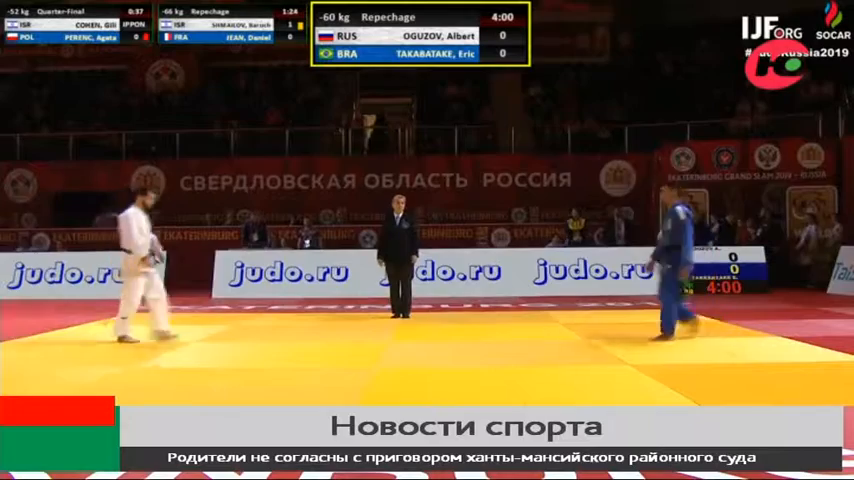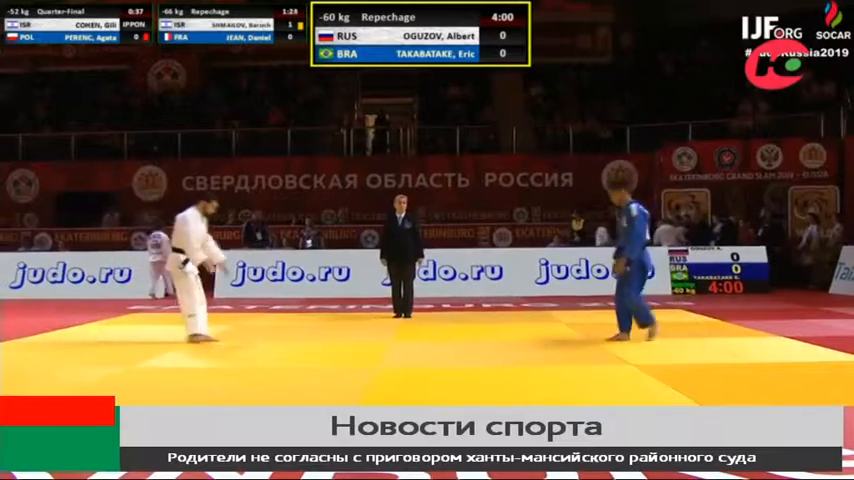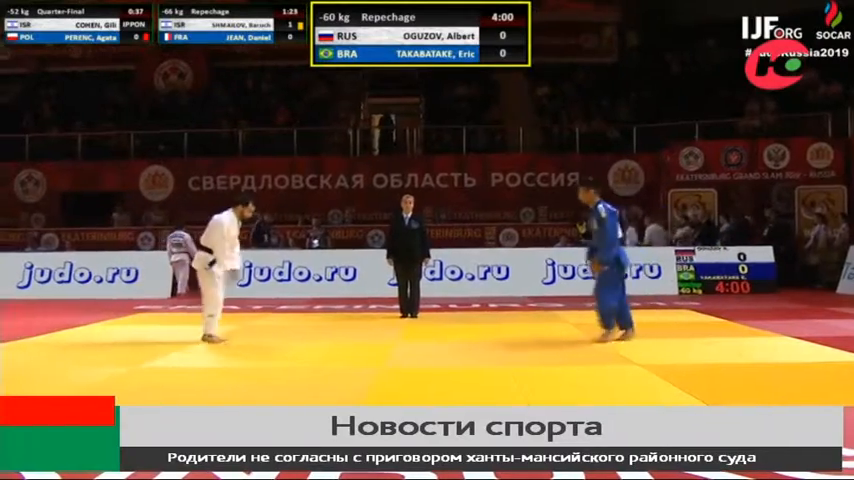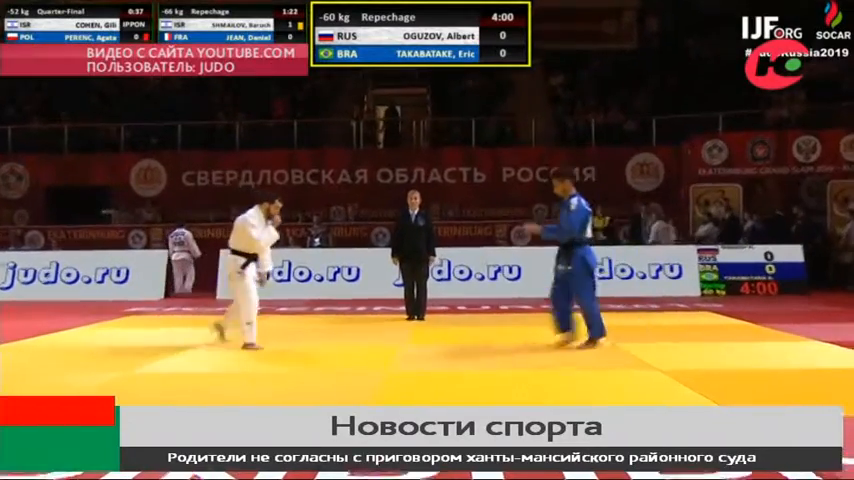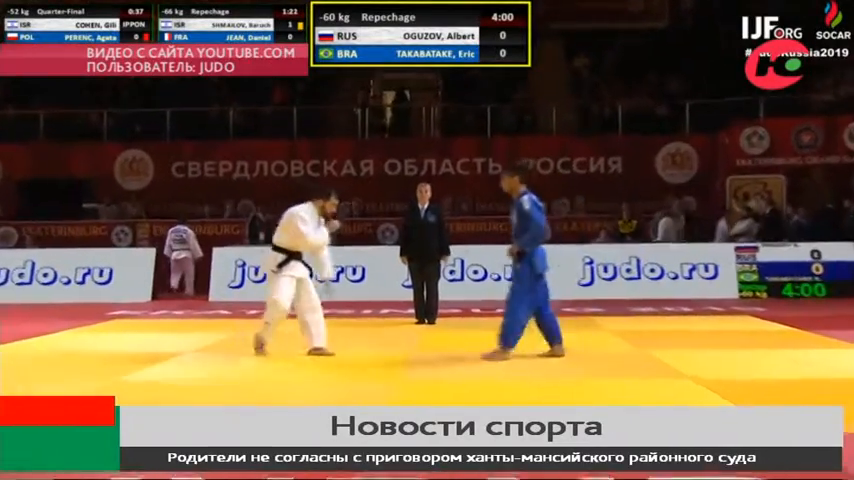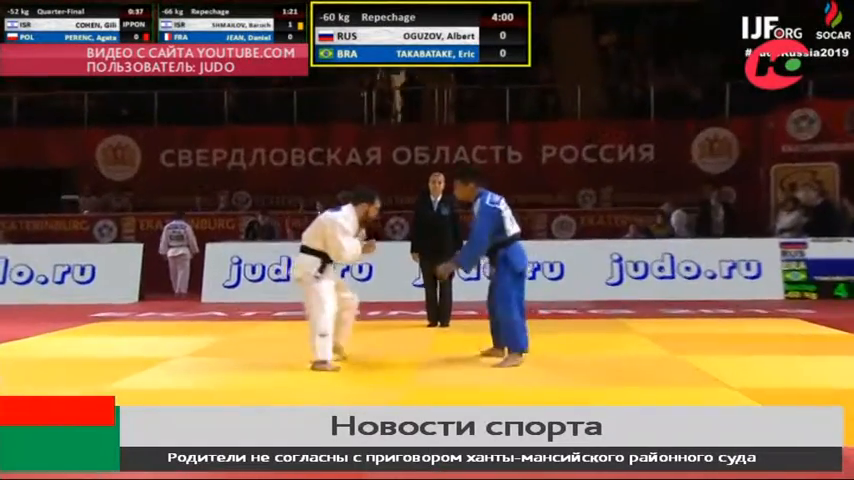
dt=0.5s
person 1, frame 1
left shoulder: (681, 212)
right shoulder: (670, 212)
left elbow: (687, 240)
left wrist: (686, 264)
right wrist: (654, 258)
left hip: (676, 260)
right hip: (669, 259)
left knee: (668, 296)
right knee: (671, 296)
left ankle: (667, 332)
right ankle: (690, 318)
person 1, frame 2
left shoulder: (635, 211)
right shoulder: (625, 210)
left elbow: (636, 238)
left wrist: (624, 258)
right wrist: (619, 259)
left hip: (636, 261)
right hip: (629, 260)
left knee: (631, 296)
right knee: (621, 297)
left ankle: (650, 323)
right ankle: (624, 331)
person 1, frame 3
left shoulder: (604, 211)
right shoulder: (594, 211)
left elbow: (610, 238)
left wrist: (600, 260)
right wrist: (593, 258)
left hip: (612, 259)
right hip: (606, 258)
left knee: (603, 293)
right knee: (616, 294)
left ankle: (609, 328)
right ankle: (627, 329)
person 1, frame 4
left shoulder: (578, 205)
right shoulder: (568, 203)
left elbow: (568, 230)
right elbow: (563, 229)
left wrist: (541, 230)
right wrist: (542, 230)
left hip: (578, 256)
right hip: (567, 257)
left knee: (585, 298)
right knee: (559, 296)
left ankle: (596, 337)
right ankle: (568, 332)
person 1, frame 5
left shoulder: (527, 202)
right shoulder: (521, 201)
left elbow: (541, 231)
left wrist: (520, 245)
right wrist: (517, 246)
left hip: (529, 259)
right hip: (528, 258)
left knee: (516, 303)
right knee: (540, 304)
left ankle: (505, 348)
right ankle: (556, 345)
person 1, frame 6
left shoulder: (484, 206)
right shoulder: (490, 199)
left elbow: (478, 242)
left wrist: (453, 264)
left hip: (507, 258)
right hip: (508, 255)
left knee: (507, 305)
right knee: (496, 303)
left ankle: (515, 353)
right ankle: (499, 346)
person 2, frame 1
left shoulder: (142, 215)
right shoulder: (130, 215)
right elbow: (133, 239)
right wrist: (143, 256)
left hip: (146, 263)
right hip: (135, 263)
left knee: (158, 296)
right knee: (130, 300)
person 2, frame 2
left shoulder: (201, 219)
right shoulder: (187, 218)
left elbow: (207, 242)
right elbow: (189, 243)
left wrist: (219, 261)
right wrist: (203, 261)
left hip: (190, 262)
right hip: (181, 262)
left knee: (198, 298)
right knee: (190, 297)
person 2, frame 3
left shoulder: (235, 221)
right shoulder: (222, 221)
left elbow: (234, 246)
right elbow: (220, 247)
left wrist: (234, 268)
right wrist: (227, 268)
left hip: (215, 262)
right hip: (207, 262)
left knee: (216, 298)
right knee: (214, 297)
person 2, frame 4
left shoulder: (262, 220)
right shoulder: (248, 219)
left elbow: (264, 246)
right elbow: (259, 244)
left wrist: (264, 271)
right wrist: (272, 227)
left hip: (249, 265)
right hip: (239, 265)
left knee: (248, 301)
right knee: (248, 303)
left ankle: (223, 325)
person 2, frame 5
left shoulder: (318, 218)
right shoulder: (298, 214)
left elbow: (321, 249)
right elbow: (309, 241)
left wrist: (326, 275)
right wrist: (327, 230)
left hip: (297, 264)
right hip: (282, 263)
left knee: (311, 304)
right knee: (280, 303)
left ankle: (317, 345)
right ankle: (262, 337)
person 2, frame 6
left shoulder: (350, 218)
right shoulder: (339, 220)
left elbow: (340, 251)
right elbow: (341, 254)
left wrist: (360, 247)
right wrist: (358, 243)
left hip: (321, 267)
right hip: (311, 266)
left knee: (348, 301)
right knee: (324, 309)
left ankle: (335, 344)
right ankle: (321, 359)
person 3, frame 1
left shoulder: (409, 220)
right shoulder: (387, 220)
left elbow: (415, 237)
right elbow: (382, 238)
left wrist: (414, 253)
right wrist: (380, 256)
left hip: (406, 257)
right hip: (391, 258)
left knee: (406, 285)
right knee: (393, 285)
left ankle: (405, 311)
right ankle: (396, 311)
person 3, frame 2
left shoulder: (411, 220)
right shoulder: (389, 220)
left elbow: (417, 238)
right elbow: (384, 238)
left wrist: (420, 255)
right wrist: (383, 255)
left hip: (408, 257)
right hip: (393, 257)
left knee: (408, 285)
right knee: (395, 285)
left ankle: (407, 311)
right ankle: (398, 311)
person 3, frame 3
left shoulder: (418, 220)
right shoulder: (396, 220)
left elbow: (424, 238)
right elbow: (391, 238)
left wrist: (426, 255)
right wrist: (389, 255)
left hip: (415, 257)
right hip: (399, 257)
left knee: (414, 285)
right knee: (402, 285)
left ankle: (413, 311)
right ankle: (404, 311)
person 3, frame 4
left shoulder: (425, 216)
right shoulder: (402, 217)
left elbow: (431, 236)
right elbow: (396, 236)
left wrist: (432, 253)
right wrist: (394, 254)
left hip: (422, 256)
right hip: (405, 256)
left knee: (421, 285)
right knee: (408, 285)
left ankle: (420, 313)
right ankle: (410, 313)
person 3, frame 5
left shoulder: (436, 211)
right shoulder: (411, 212)
left elbow: (442, 233)
right elbow: (405, 233)
left wrist: (445, 252)
right wrist: (403, 253)
left hip: (432, 255)
right hip: (414, 255)
left knee: (432, 286)
right knee: (417, 287)
left ankle: (431, 317)
right ankle: (420, 316)
person 3, frame 6
left shoulder: (450, 204)
right shoulder: (421, 204)
left elbow: (457, 227)
right elbow: (416, 228)
left wrist: (458, 247)
right wrist: (414, 249)
left hip: (446, 252)
right hip: (427, 252)
left knee: (445, 286)
right knee: (429, 286)
left ankle: (444, 319)
right ankle: (433, 319)
